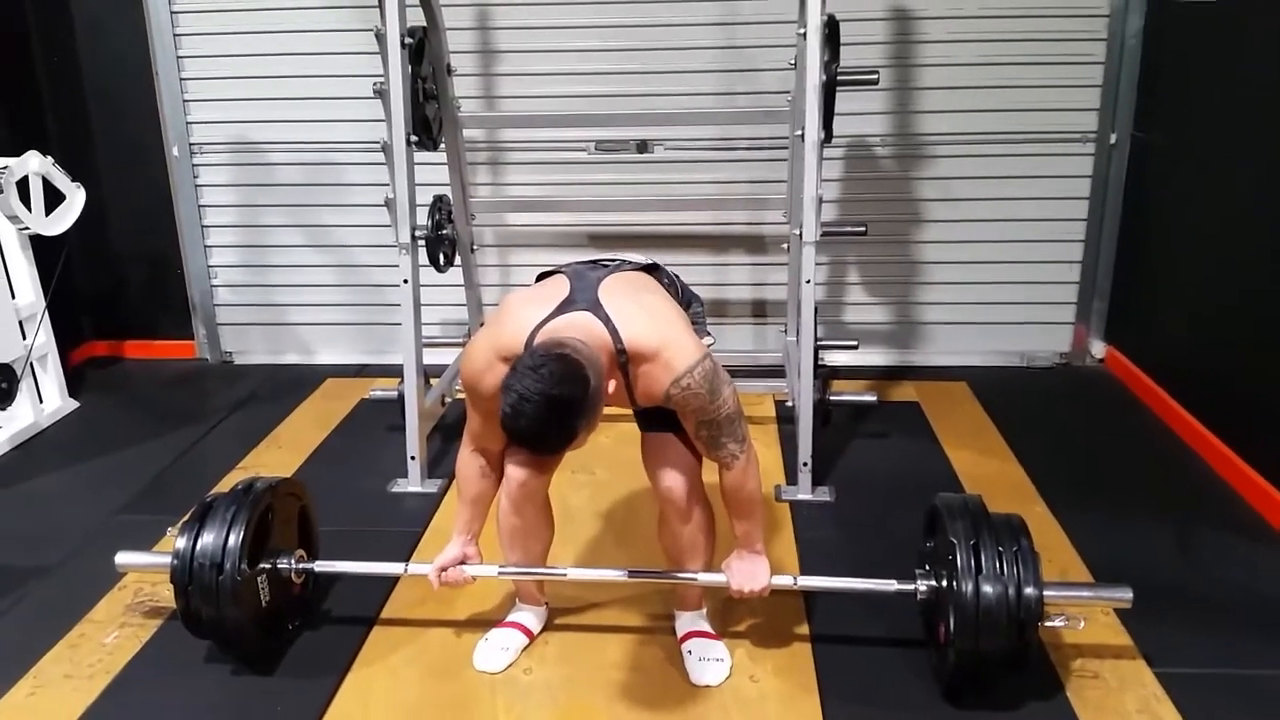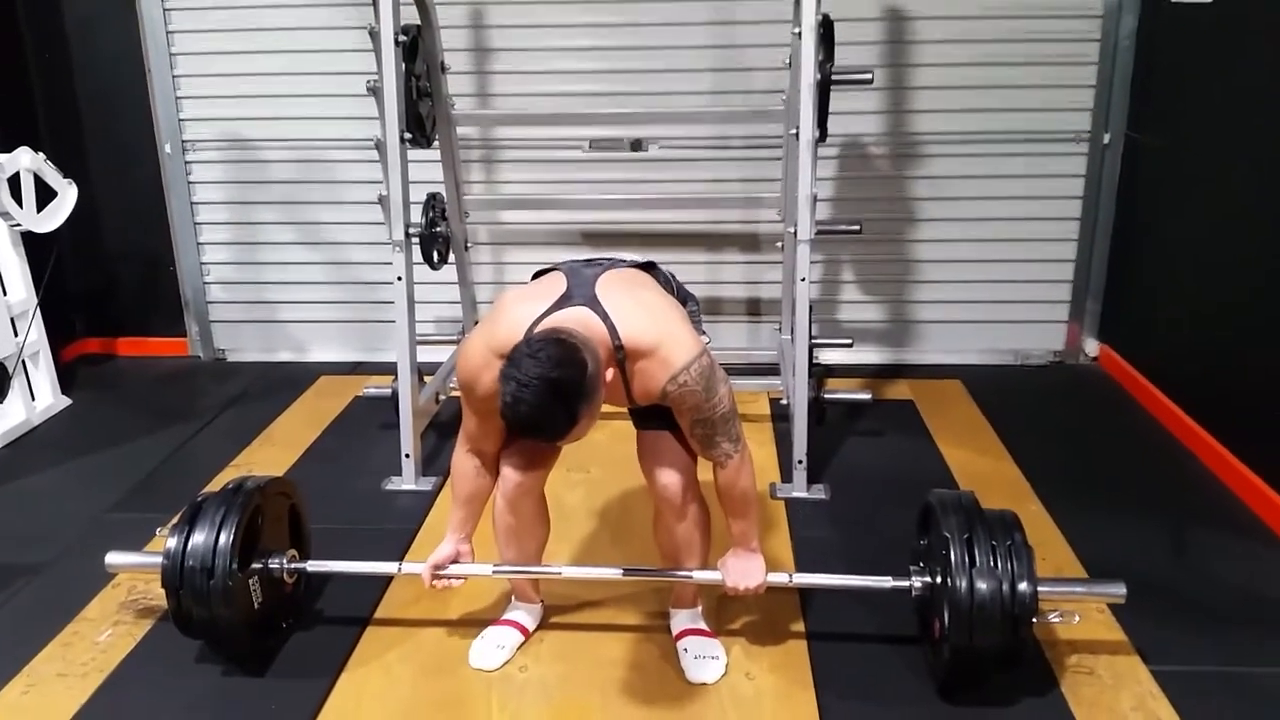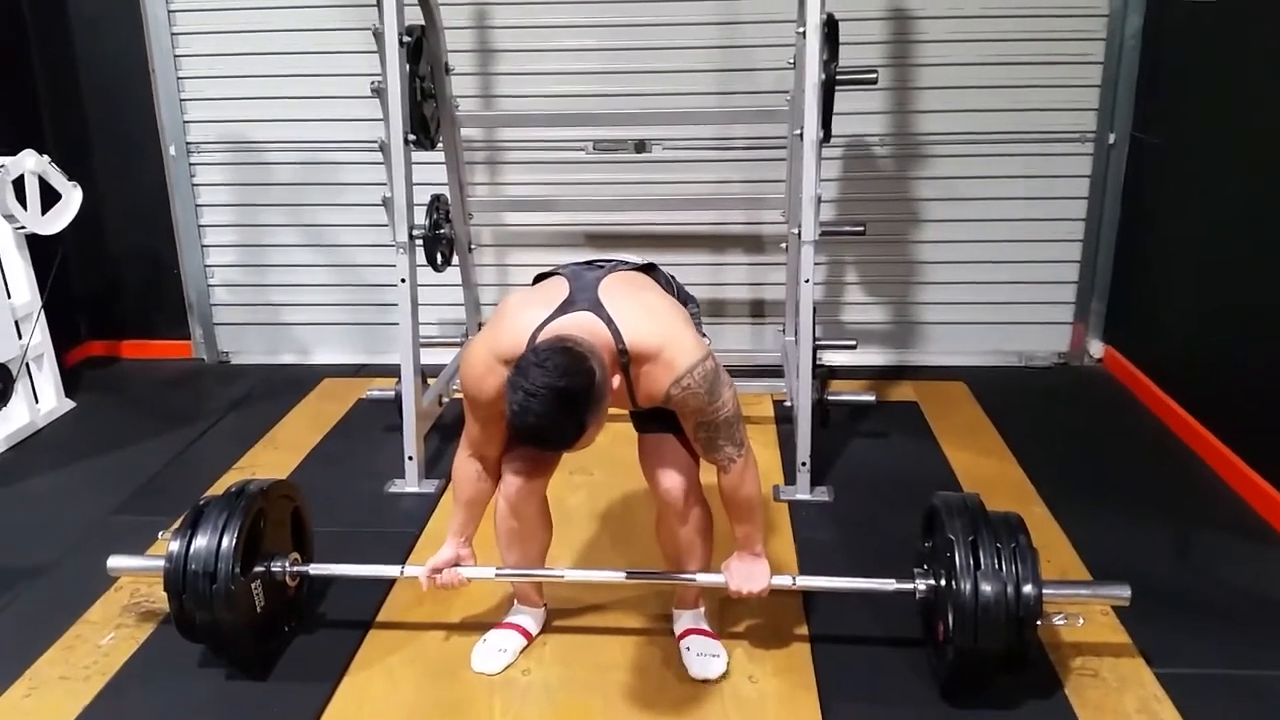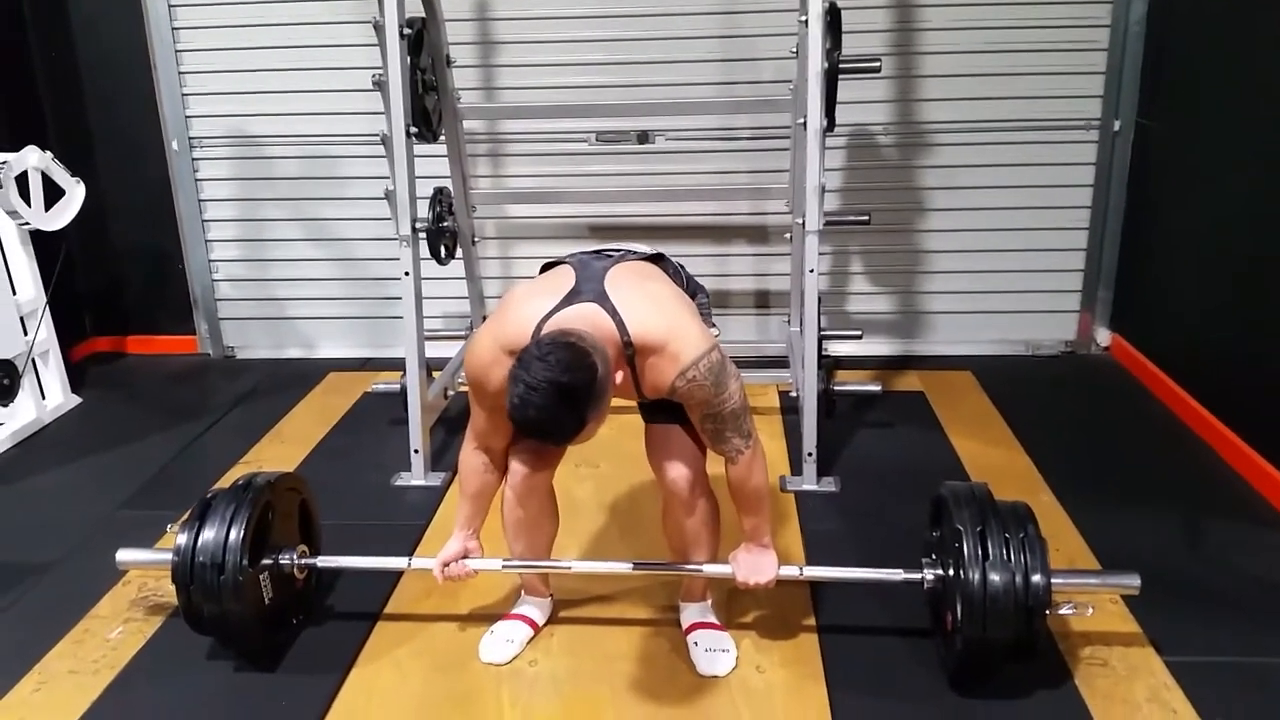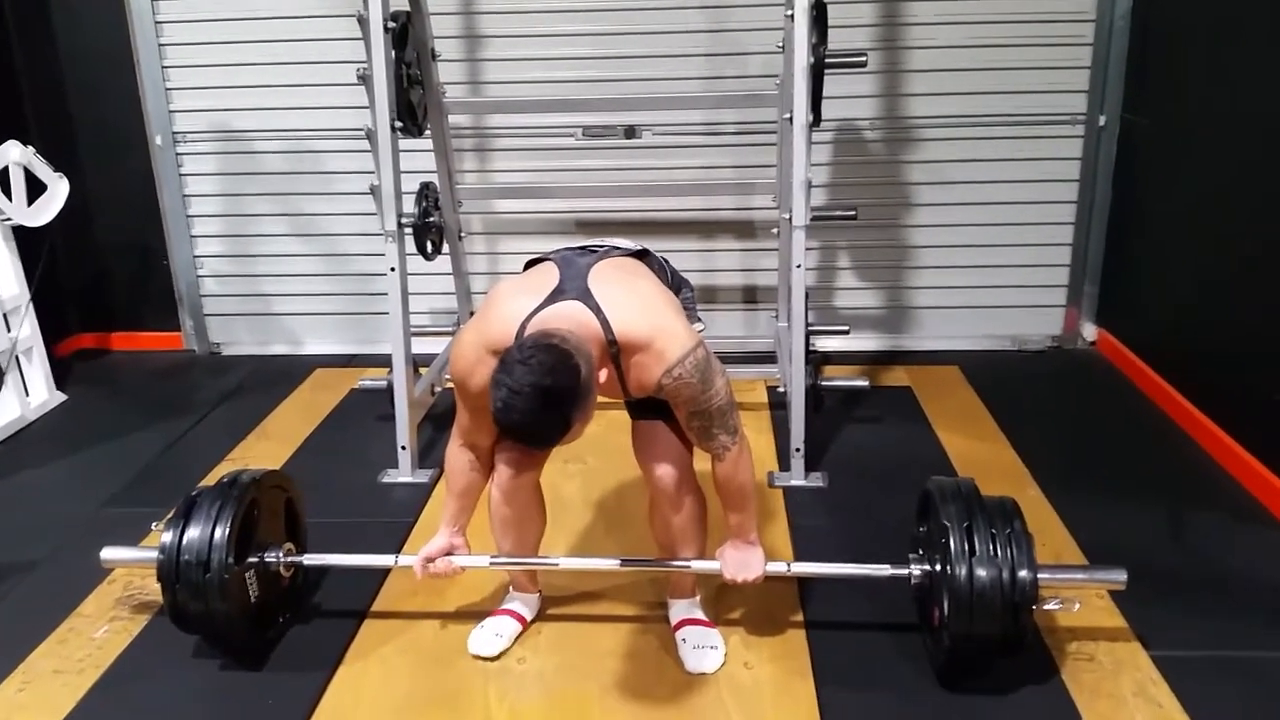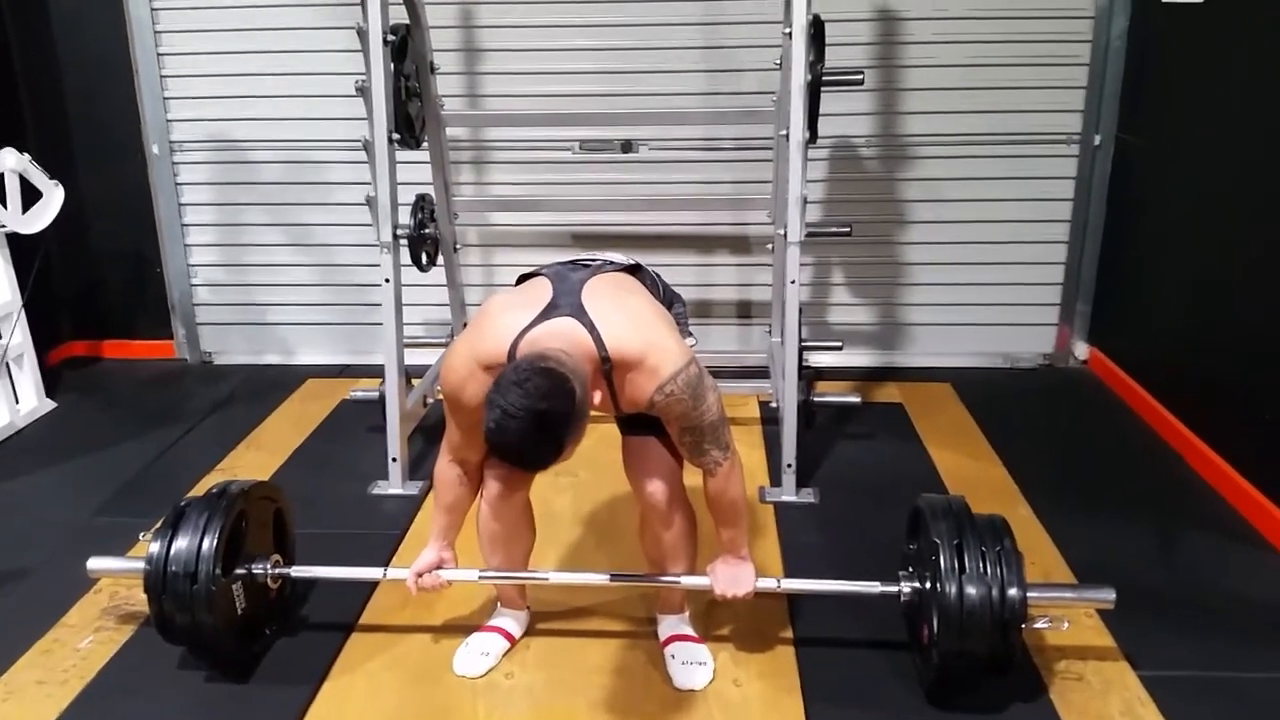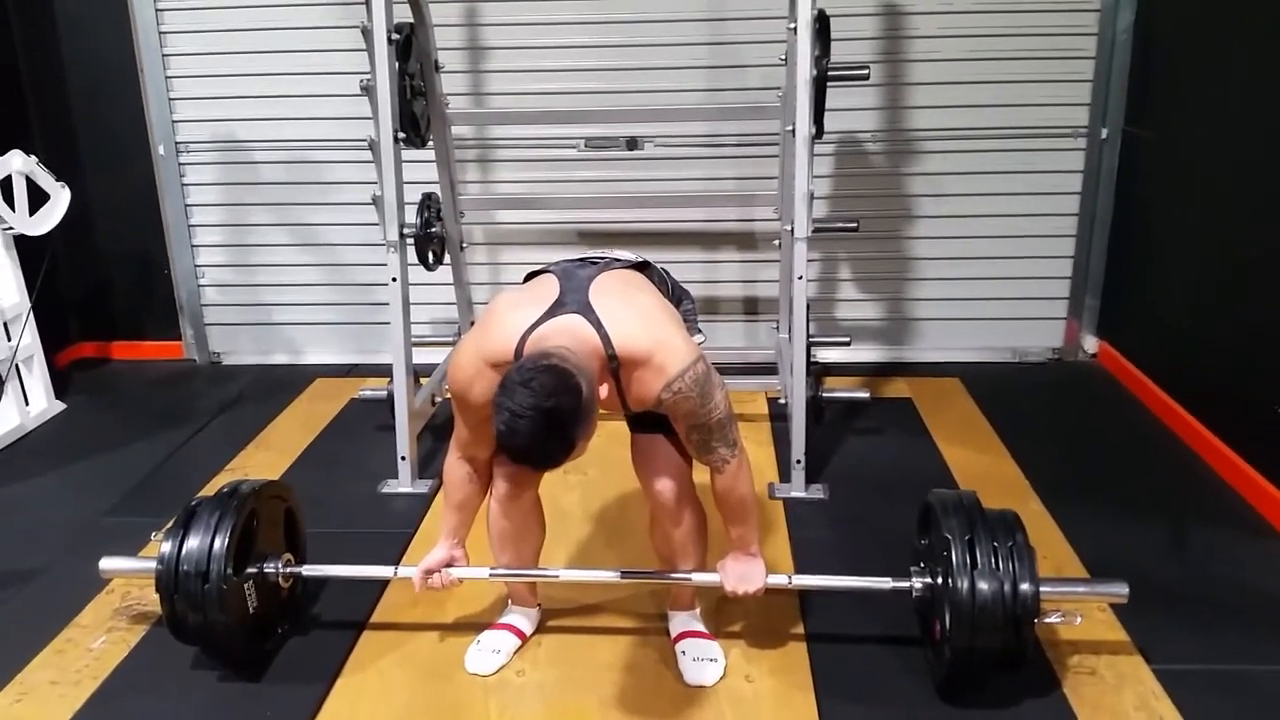
dt=0.4s
person 1, frame 1
left shoulder: (675, 363)
right shoulder: (490, 359)
left elbow: (734, 454)
right elbow: (481, 450)
left wrist: (750, 550)
right wrist: (464, 538)
left hip: (663, 328)
left knee: (679, 486)
right knee: (520, 476)
left ankle: (691, 613)
right ankle: (528, 606)
person 1, frame 2
left shoulder: (672, 360)
right shoulder: (485, 357)
left elbow: (729, 452)
right elbow: (477, 449)
left wrist: (745, 547)
right wrist: (457, 536)
left hip: (651, 344)
left knee: (674, 483)
right knee: (516, 475)
left ankle: (687, 611)
right ankle: (524, 604)
person 1, frame 3
left shoulder: (676, 362)
right shoulder: (490, 363)
left elbow: (733, 456)
right elbow: (478, 455)
left wrist: (749, 552)
right wrist: (458, 540)
left hip: (652, 344)
left knee: (676, 487)
right knee: (517, 480)
left ankle: (690, 612)
right ankle: (527, 608)
person 1, frame 4
left shoulder: (682, 354)
right shoulder: (494, 353)
left elbow: (740, 447)
right elbow: (485, 447)
left wrist: (757, 543)
right wrist: (465, 533)
left knee: (683, 477)
right knee: (523, 469)
left ankle: (696, 603)
right ankle: (533, 598)
person 1, frame 5
left shoulder: (667, 352)
right shoulder: (479, 353)
left elbow: (727, 444)
right elbow: (470, 445)
left wrist: (743, 540)
right wrist: (451, 529)
left hip: (646, 332)
left knee: (670, 474)
right knee: (511, 467)
left ankle: (685, 600)
right ankle: (522, 593)
person 1, frame 6
left shoulder: (659, 368)
right shoulder: (472, 366)
left elbow: (718, 460)
right elbow: (460, 458)
left wrist: (735, 555)
right wrist: (440, 543)
left hip: (644, 327)
left knee: (660, 490)
right knee: (499, 482)
left ankle: (674, 616)
right ankle: (509, 610)
person 1, frame 7
left shoulder: (667, 366)
right shoulder: (479, 365)
left elbow: (725, 458)
right elbow: (469, 456)
left wrist: (744, 552)
right wrist: (450, 541)
left knee: (669, 487)
right knee: (509, 479)
left ankle: (685, 612)
right ankle: (521, 608)
